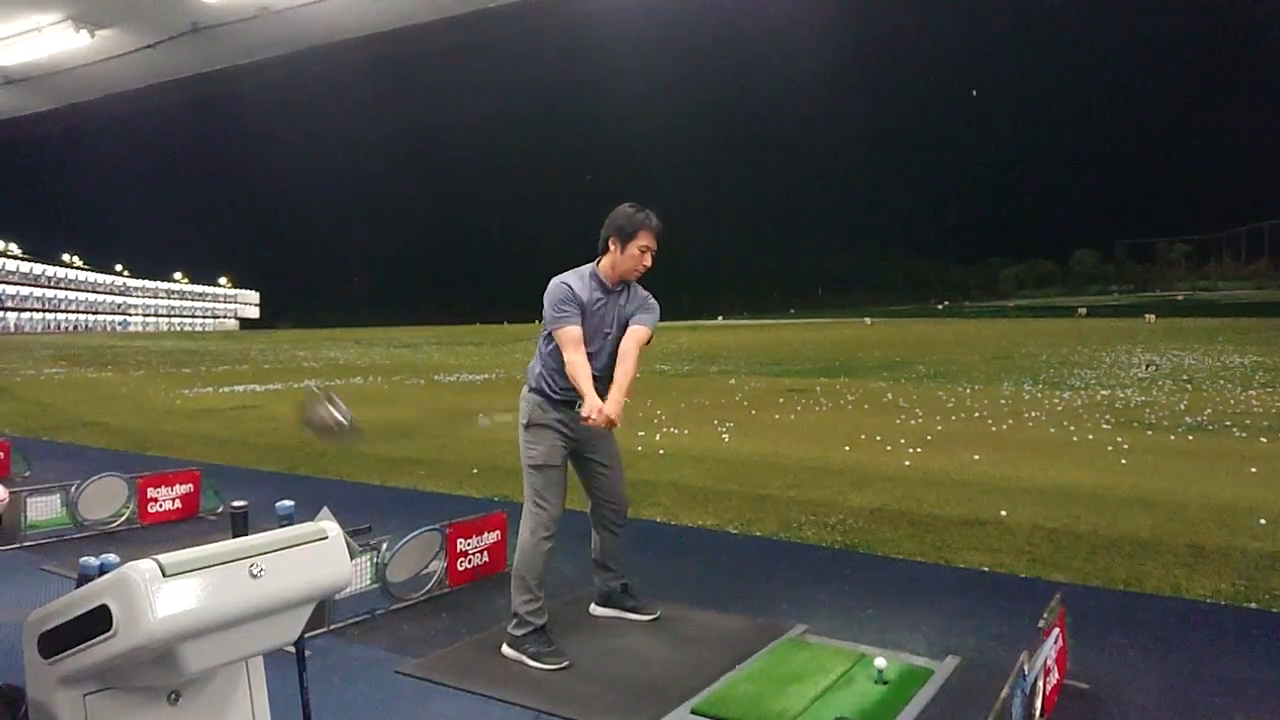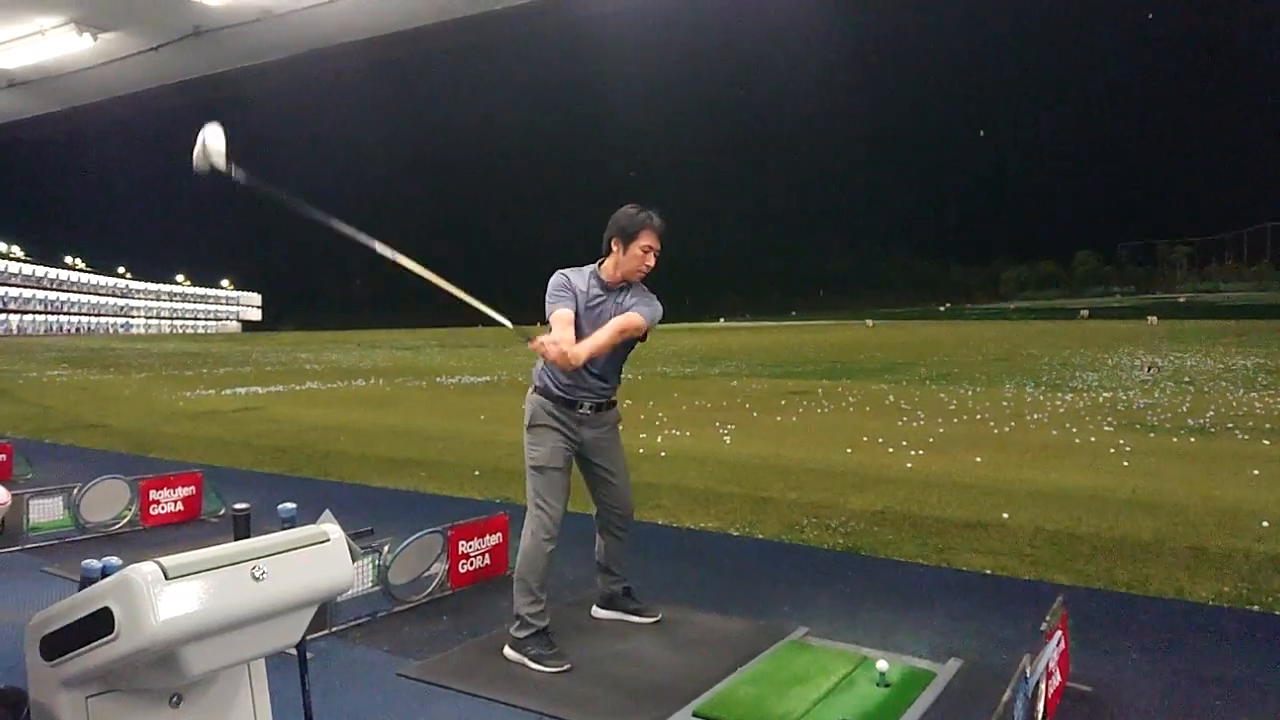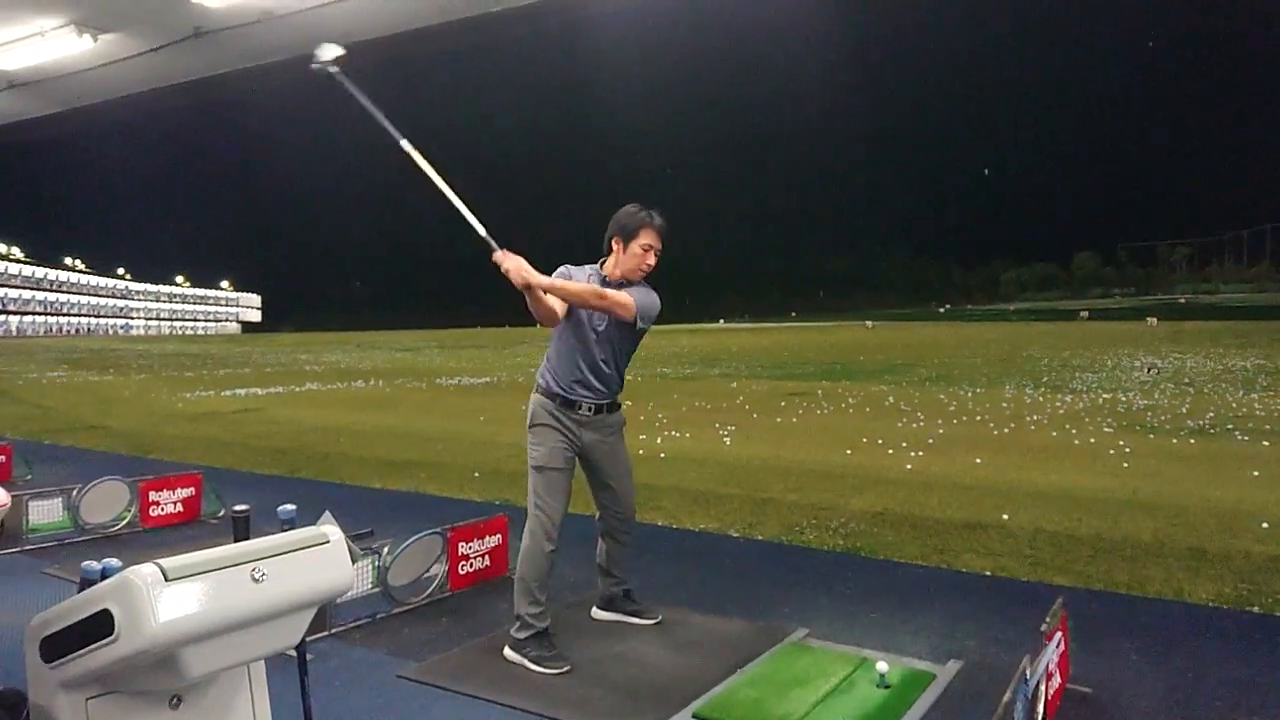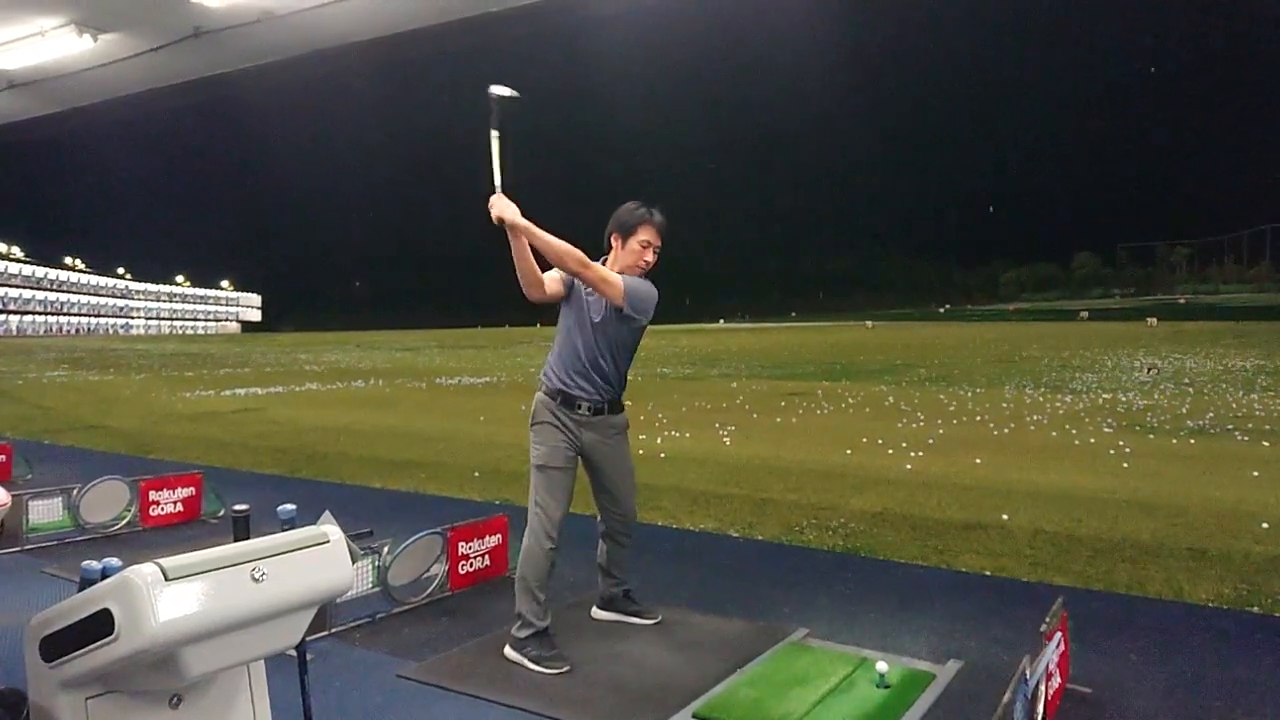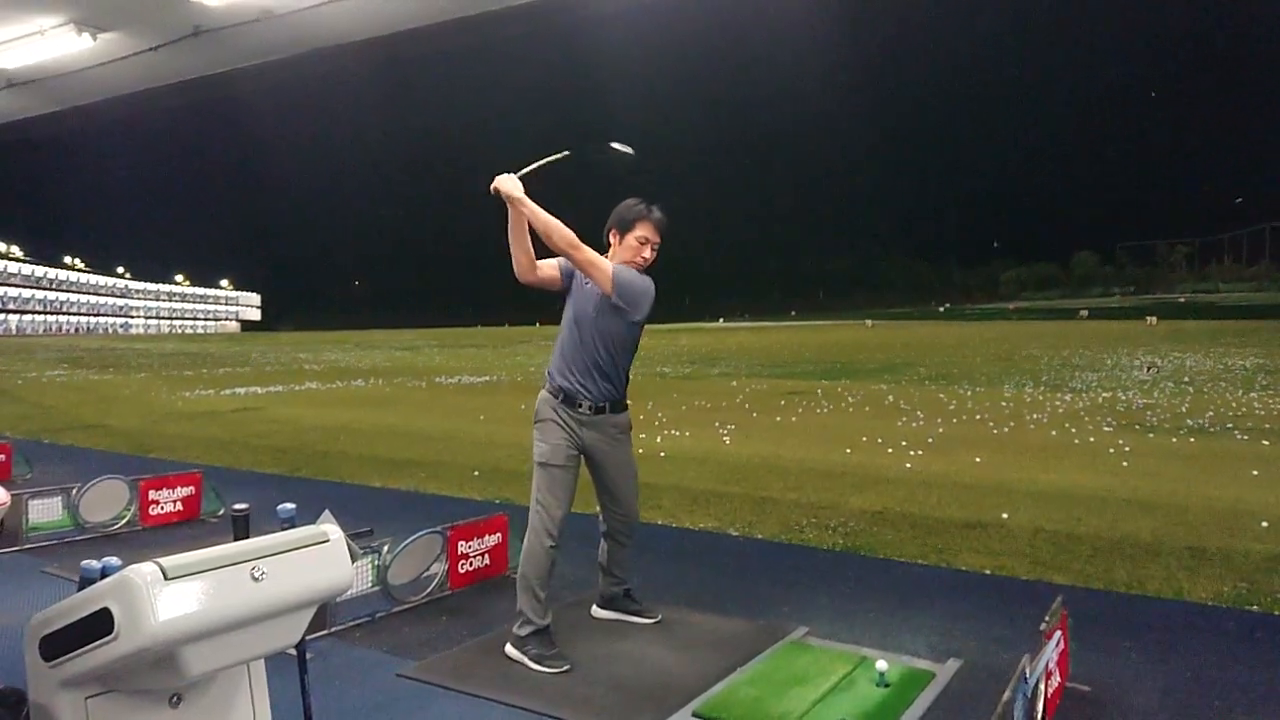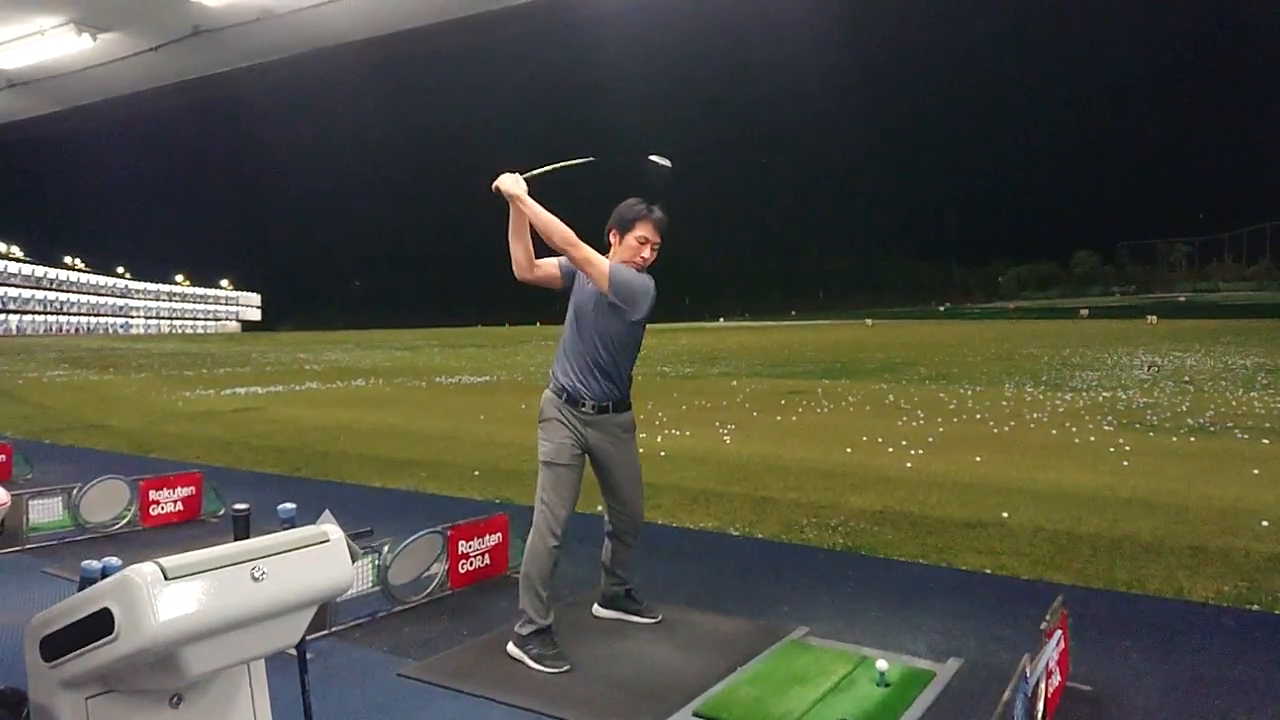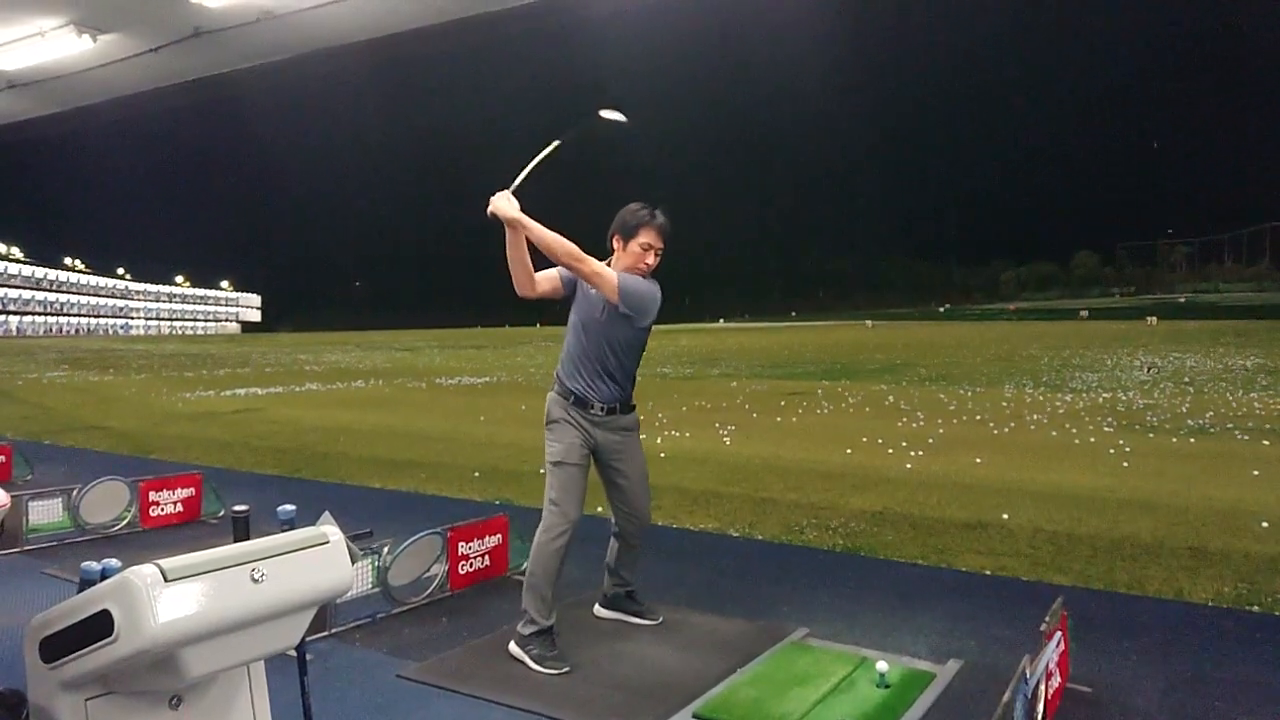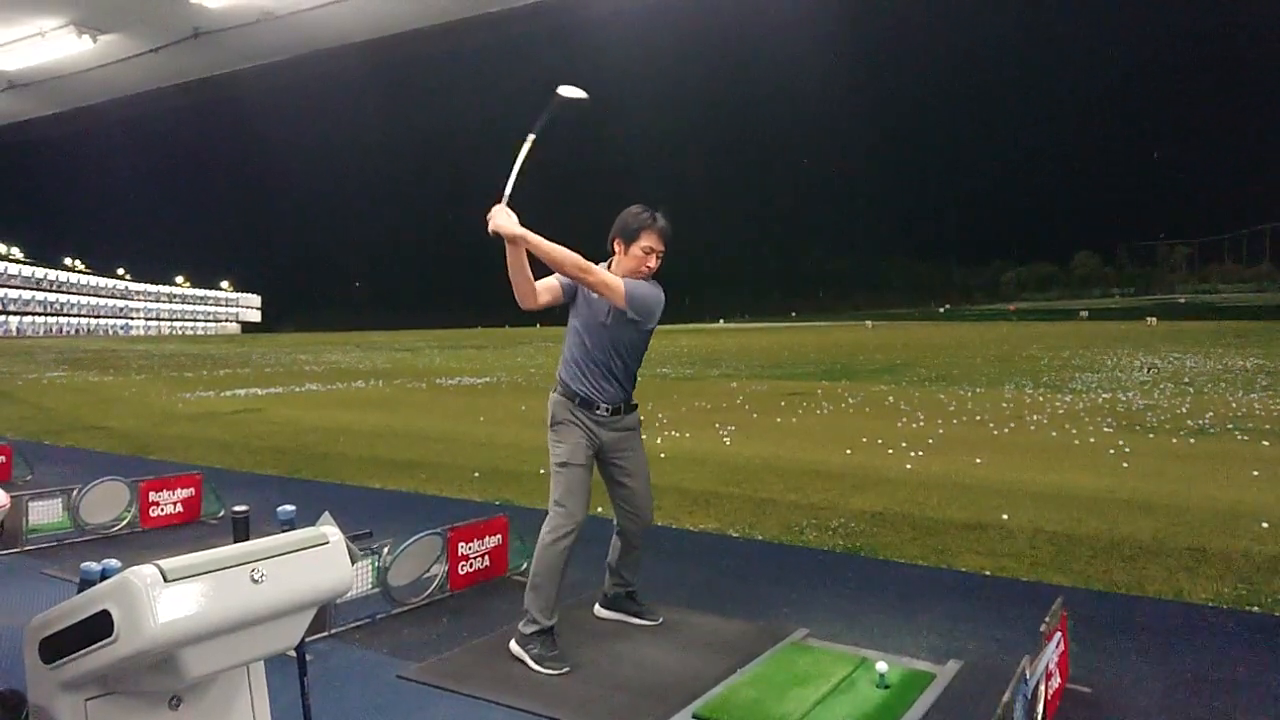
dt=0.3s
person 1, frame 1
left shoulder: (645, 305)
right shoulder: (566, 287)
left elbow: (629, 353)
right elbow: (572, 352)
left wrist: (613, 404)
right wrist: (587, 397)
left hip: (594, 413)
right hip: (546, 409)
left knee: (613, 505)
right knee: (543, 518)
left ankle: (610, 594)
right ankle: (523, 631)
person 1, frame 2
left shoulder: (647, 304)
right shoulder: (566, 281)
left elbow: (618, 329)
right elbow: (562, 330)
left wrist: (577, 355)
right wrist: (559, 347)
left hip: (601, 415)
right hip: (552, 411)
left knee: (618, 510)
right knee: (545, 520)
left ankle: (612, 596)
right ankle: (525, 633)
person 1, frame 3
left shoulder: (646, 300)
right shoulder: (569, 275)
left elbow: (597, 298)
right elbow: (550, 316)
left wrist: (536, 279)
right wrist: (530, 287)
left hip: (605, 418)
right hip: (554, 412)
left knee: (620, 512)
right knee: (545, 522)
left ankle: (612, 597)
right ankle: (525, 635)
person 1, frame 4
left shoulder: (644, 294)
right shoulder: (572, 279)
left elbow: (583, 268)
right elbow: (539, 290)
left wrist: (523, 225)
right wrist: (514, 234)
left hip: (607, 419)
right hip: (557, 412)
left knee: (621, 515)
right knee: (546, 522)
left ankle: (612, 597)
right ankle: (526, 634)
person 1, frame 5
left shoulder: (640, 289)
right shoulder: (580, 272)
left elbow: (571, 246)
right elbow: (528, 272)
left wrist: (521, 198)
right wrist: (513, 208)
left hip: (610, 419)
right hip: (559, 411)
left knee: (623, 515)
right knee: (547, 521)
left ankle: (612, 596)
right ankle: (527, 633)
person 1, frame 6
left shoulder: (640, 288)
right shoulder: (583, 271)
left elbow: (569, 243)
right elbow: (526, 270)
left wrist: (522, 197)
right wrist: (515, 204)
left hip: (613, 419)
right hip: (564, 411)
left knee: (628, 514)
right knee: (551, 520)
left ankle: (614, 595)
right ankle: (529, 631)
person 1, frame 7
left shoulder: (647, 294)
right shoulder: (582, 277)
left elbow: (577, 260)
right elbow: (529, 287)
left wrist: (519, 217)
right wrist: (511, 228)
left hip: (619, 420)
right hip: (570, 413)
left knee: (635, 515)
right knee: (561, 516)
left ankle: (616, 596)
right ankle: (531, 632)
person 1, frame 8
left shoulder: (650, 296)
right shoulder: (580, 279)
left elbow: (584, 272)
right elbow: (530, 298)
left wrist: (520, 232)
right wrist: (511, 241)
left hip: (621, 420)
right hip: (574, 413)
left knee: (637, 515)
right knee: (567, 516)
left ankle: (617, 596)
right ankle: (532, 632)
